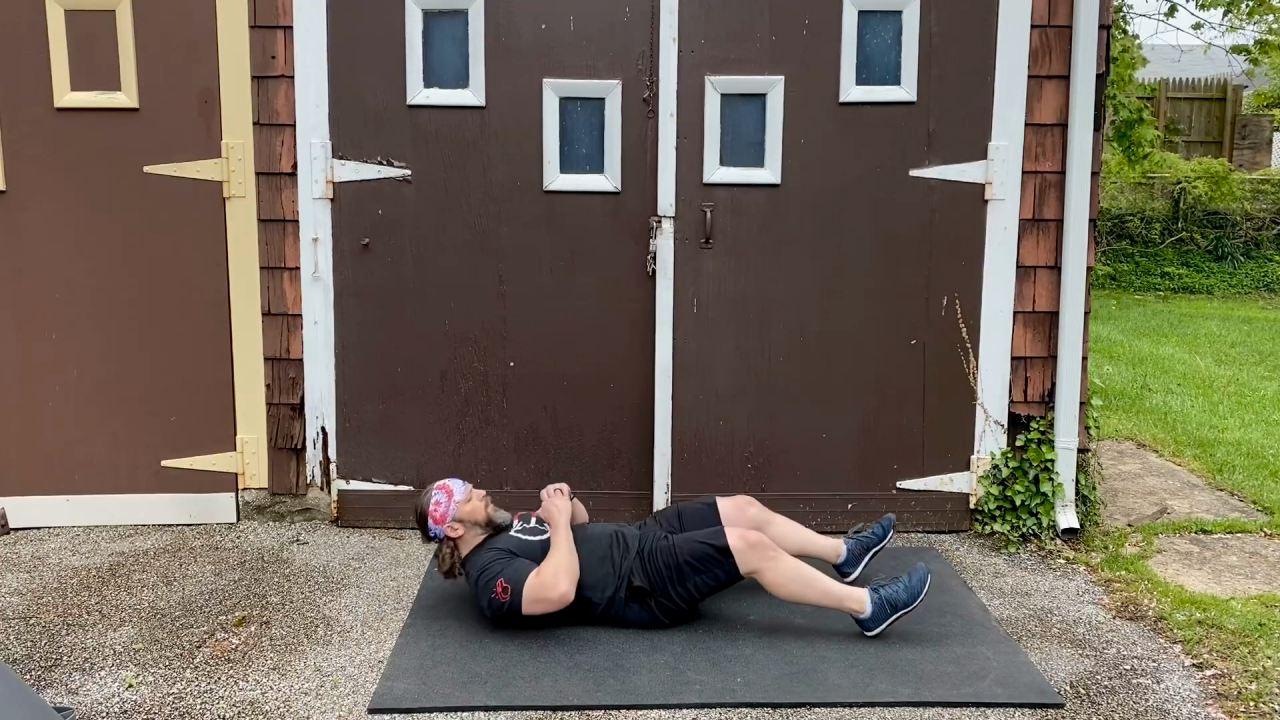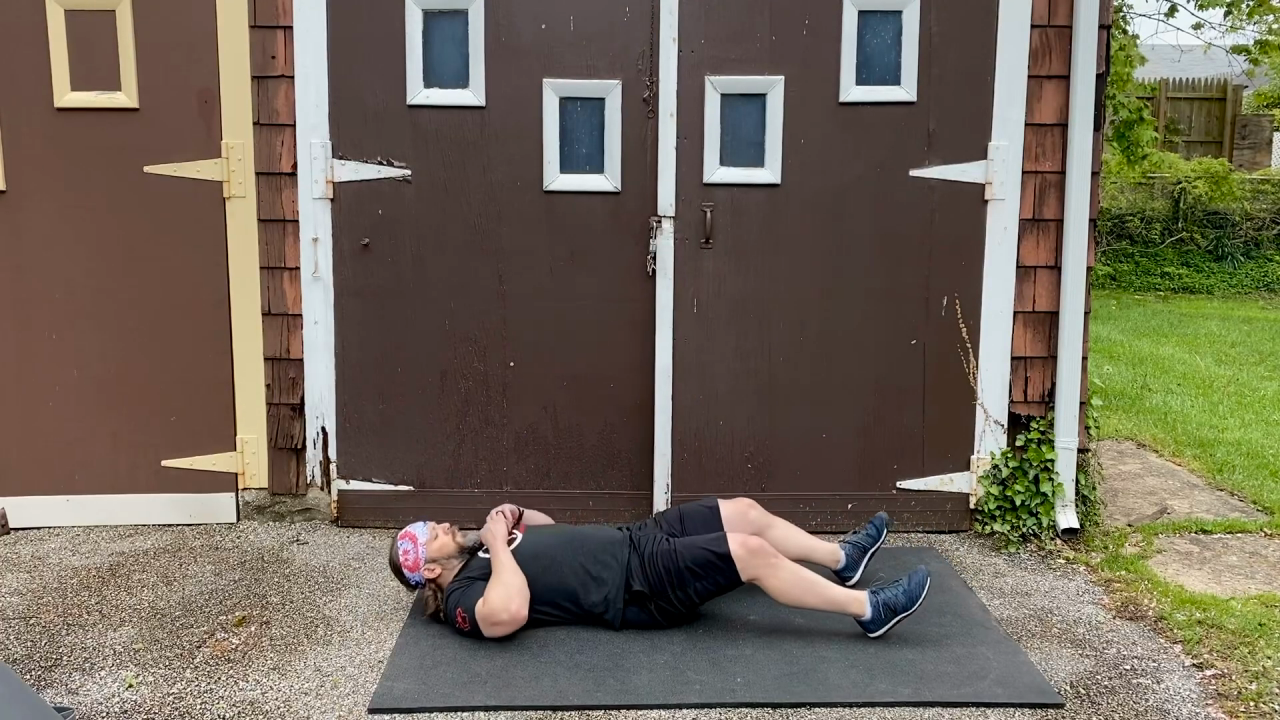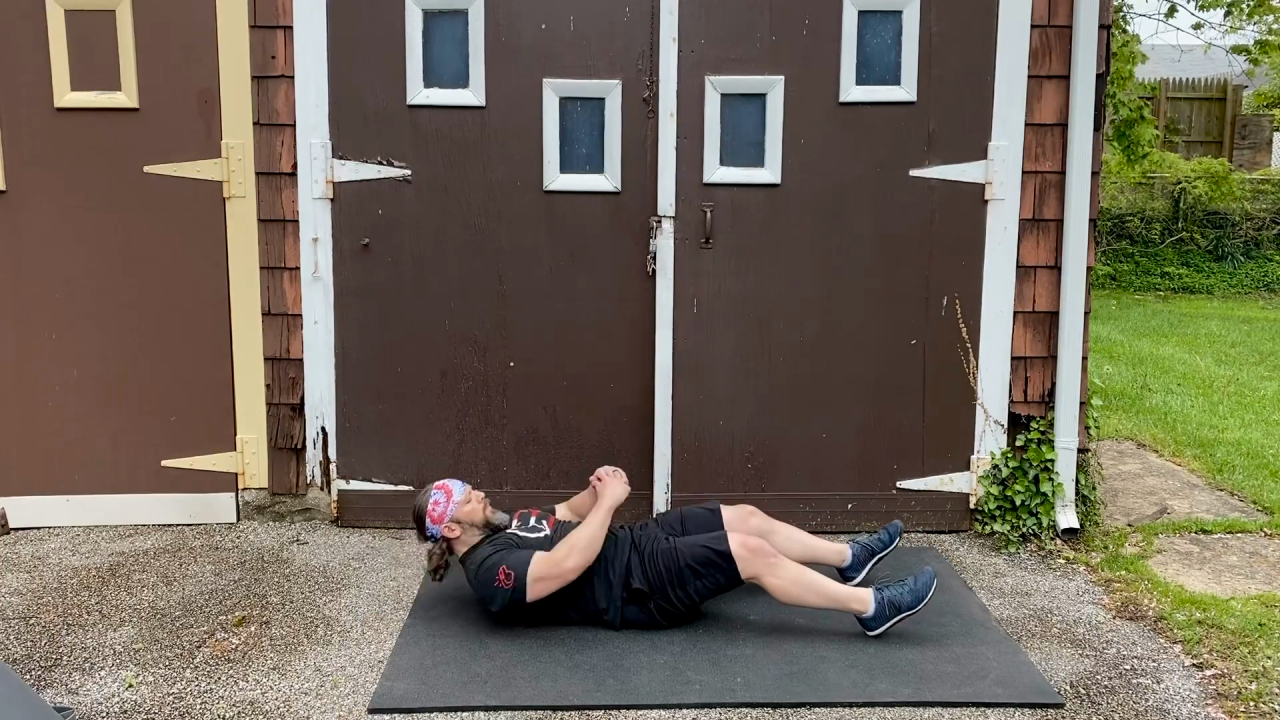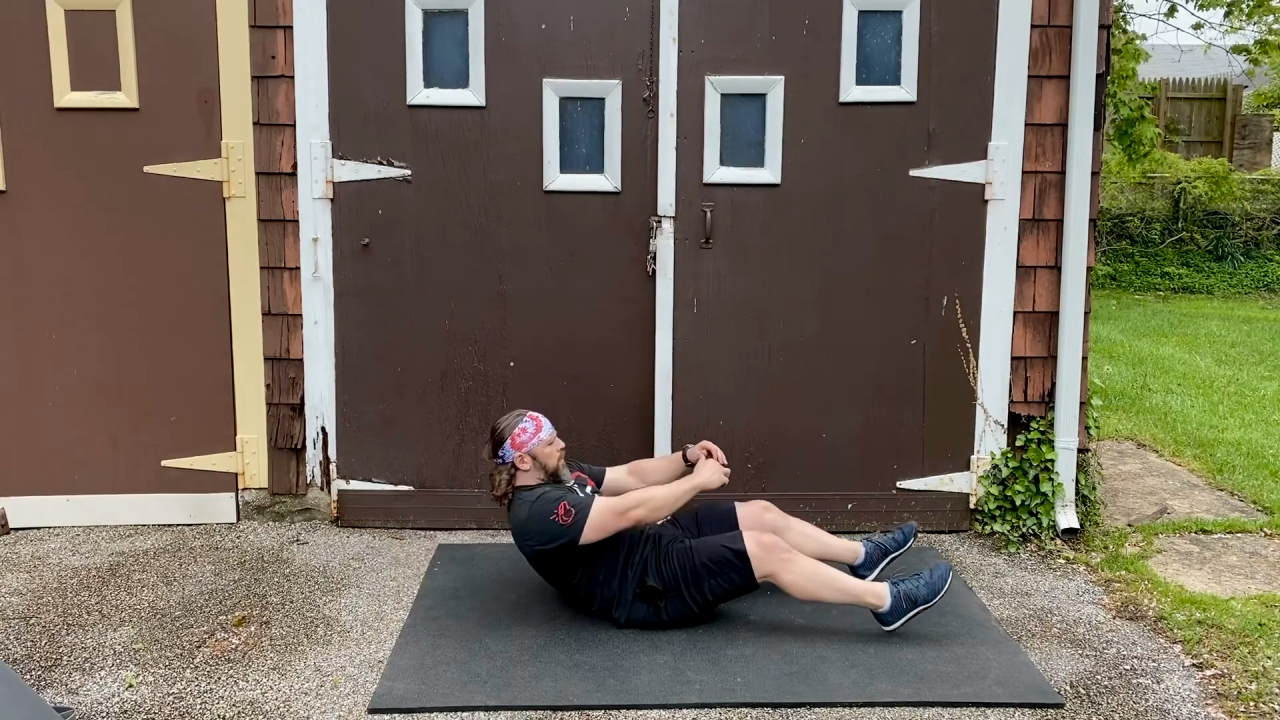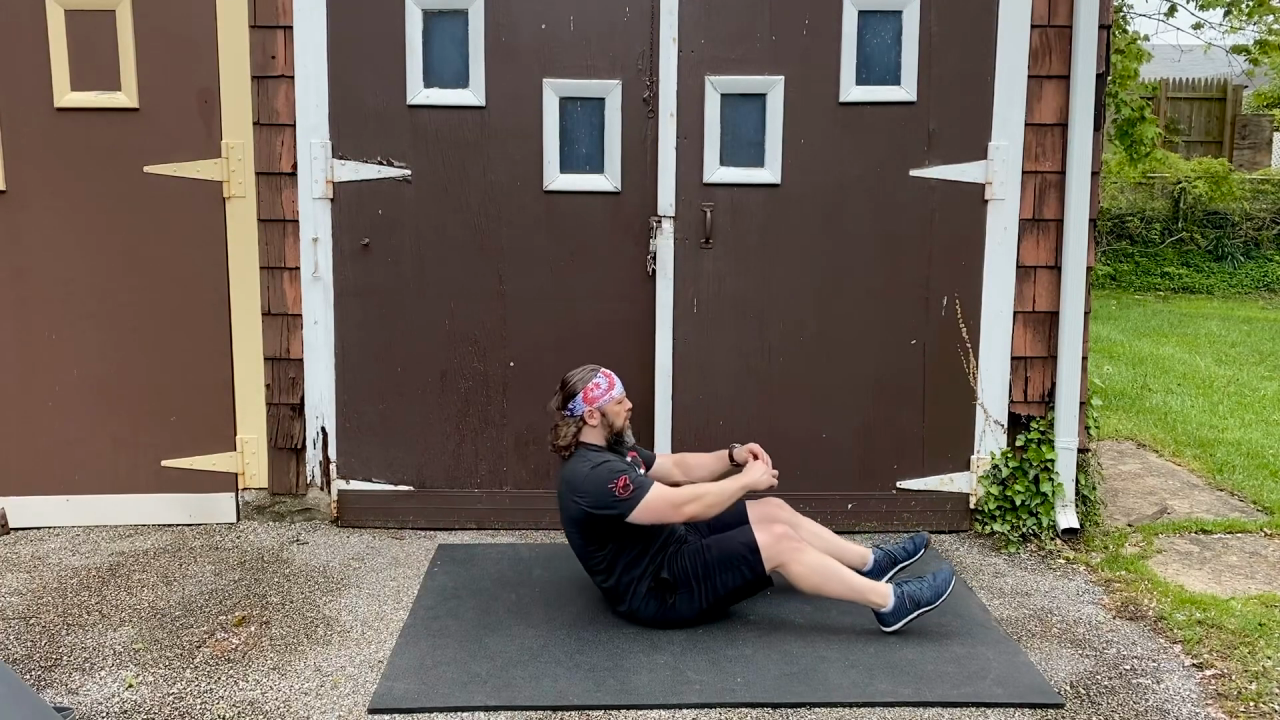
dt=0.3s
person 1, frame 1
left shoulder: (504, 528)
right shoulder: (489, 571)
right elbow: (560, 591)
left wrist: (565, 503)
right wrist: (560, 522)
left hip: (640, 540)
right hip: (641, 584)
left knee: (746, 507)
right knee: (752, 545)
left ankle: (844, 553)
right ankle: (868, 606)
person 1, frame 2
left shoulder: (480, 553)
right shoulder: (465, 597)
left elbow: (548, 529)
right elbow: (509, 612)
left wrist: (519, 517)
right wrist: (499, 546)
left hip: (634, 542)
right hip: (636, 587)
left knee: (746, 511)
right knee: (753, 552)
left ankle: (841, 558)
right ankle: (866, 609)
person 1, frame 3
left shoulder: (502, 523)
right shoulder: (489, 568)
left elbow: (573, 514)
right elbow: (567, 567)
left wrist: (598, 490)
right wrist: (608, 503)
left hip: (634, 543)
right hip: (633, 589)
left knee: (745, 517)
right knee: (751, 553)
left ankle: (848, 558)
right ankle: (870, 607)
person 1, frame 4
left shoulder: (558, 477)
right shoulder: (538, 513)
left elbow: (633, 476)
right elbow: (632, 511)
left wrist: (686, 457)
right wrist: (698, 481)
left hip: (656, 544)
right hip: (648, 589)
left knee: (762, 513)
right knee: (768, 549)
left ankle: (862, 557)
right ankle: (886, 602)
person 1, frame 5
left shoulder: (608, 450)
right shoulder: (592, 475)
left elbow: (677, 469)
right elbow: (683, 506)
left wrist: (733, 456)
right wrist: (745, 481)
left hip: (668, 549)
right hip: (656, 592)
left knee: (771, 511)
right knee: (778, 540)
left ankle: (872, 562)
right ankle: (890, 603)
